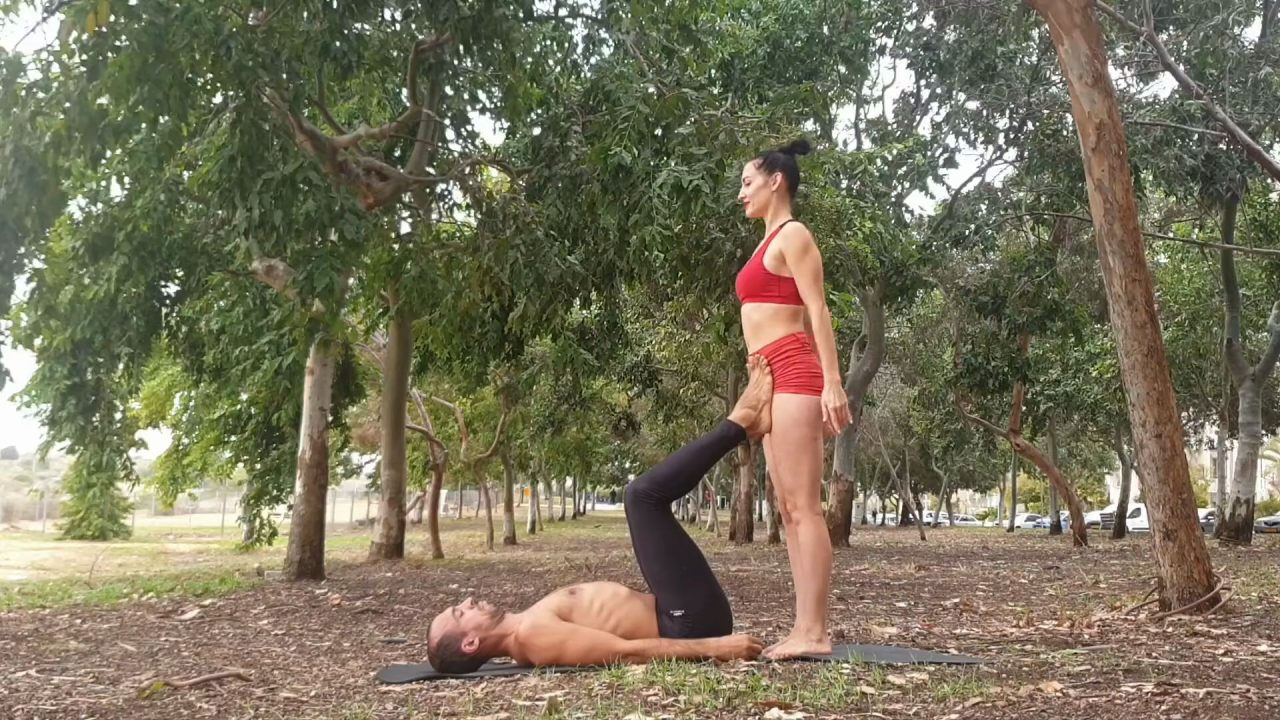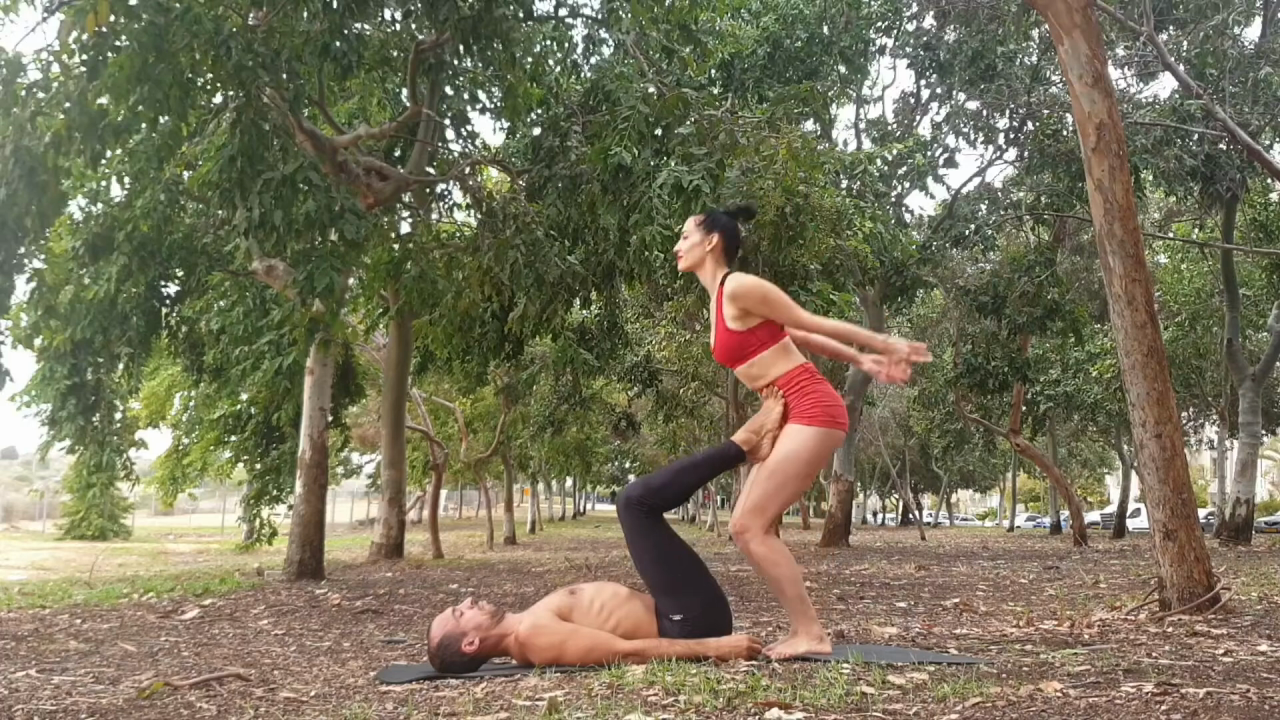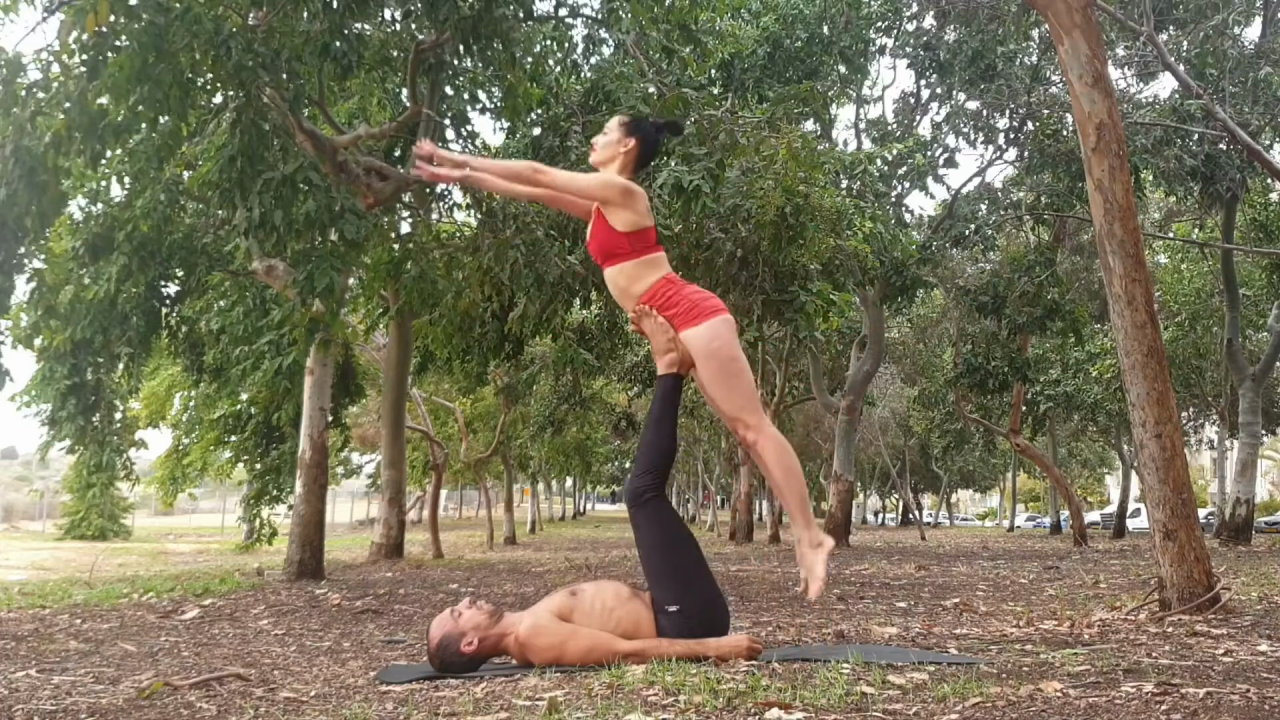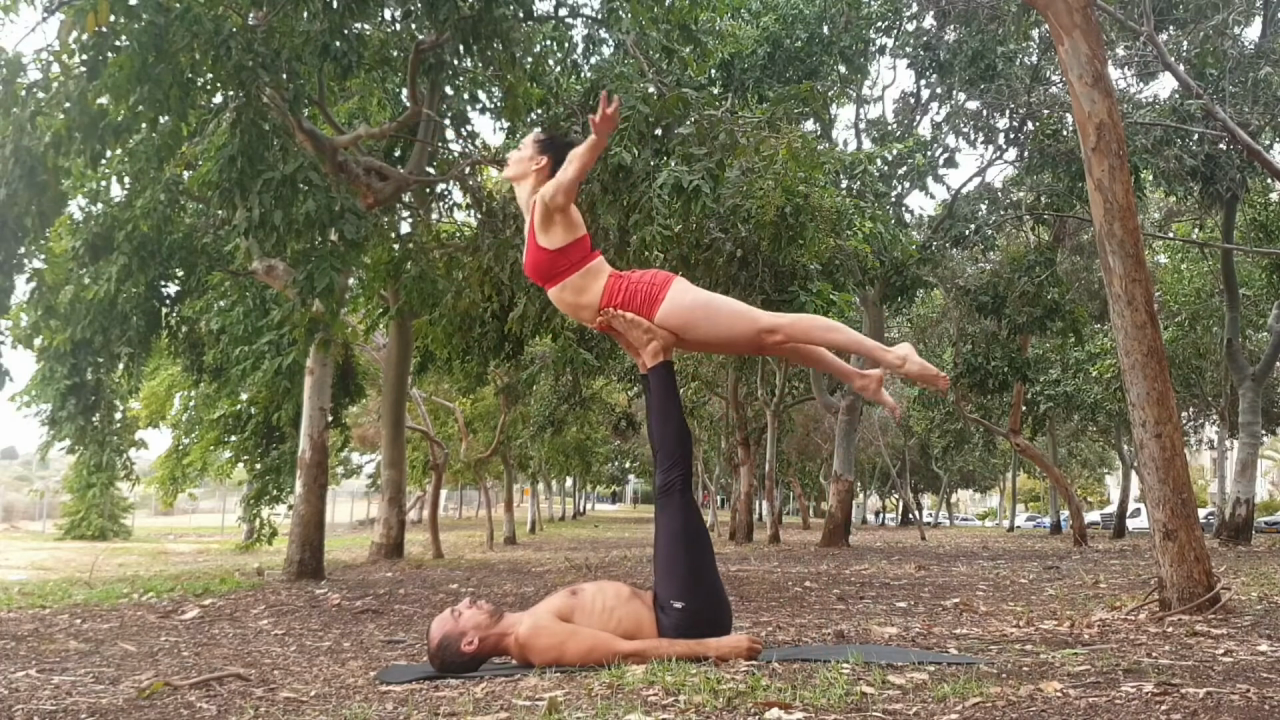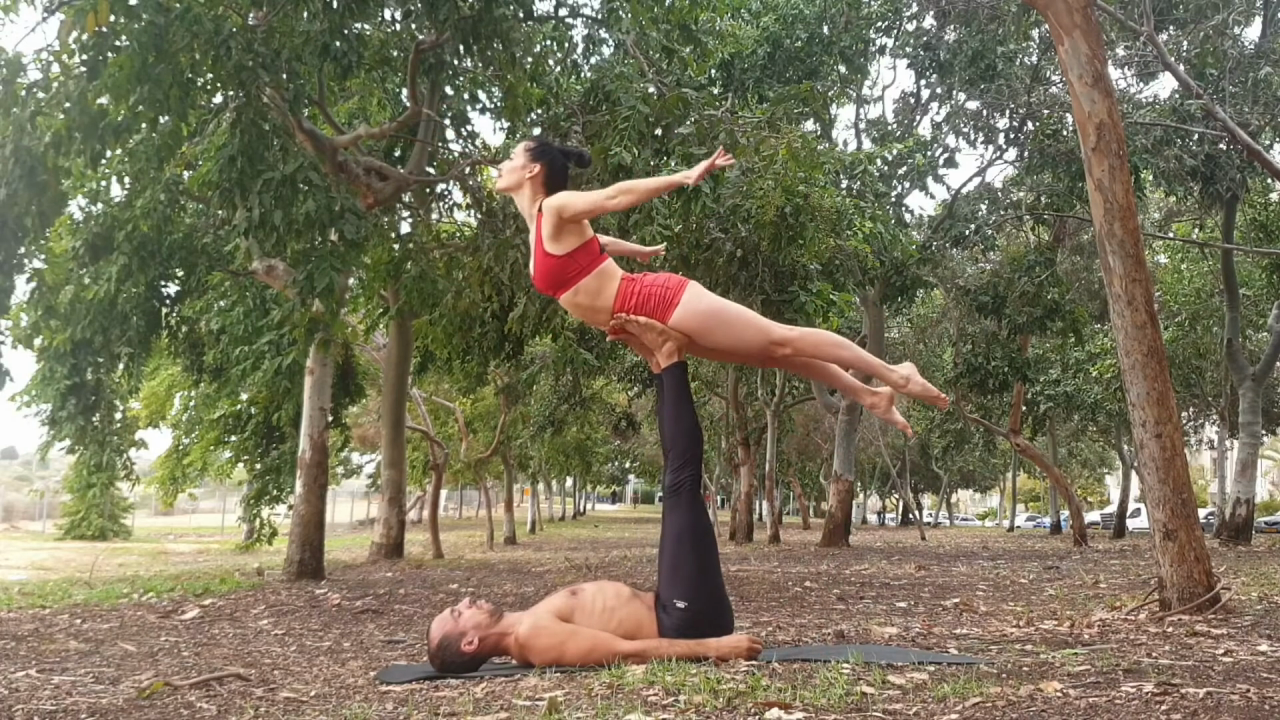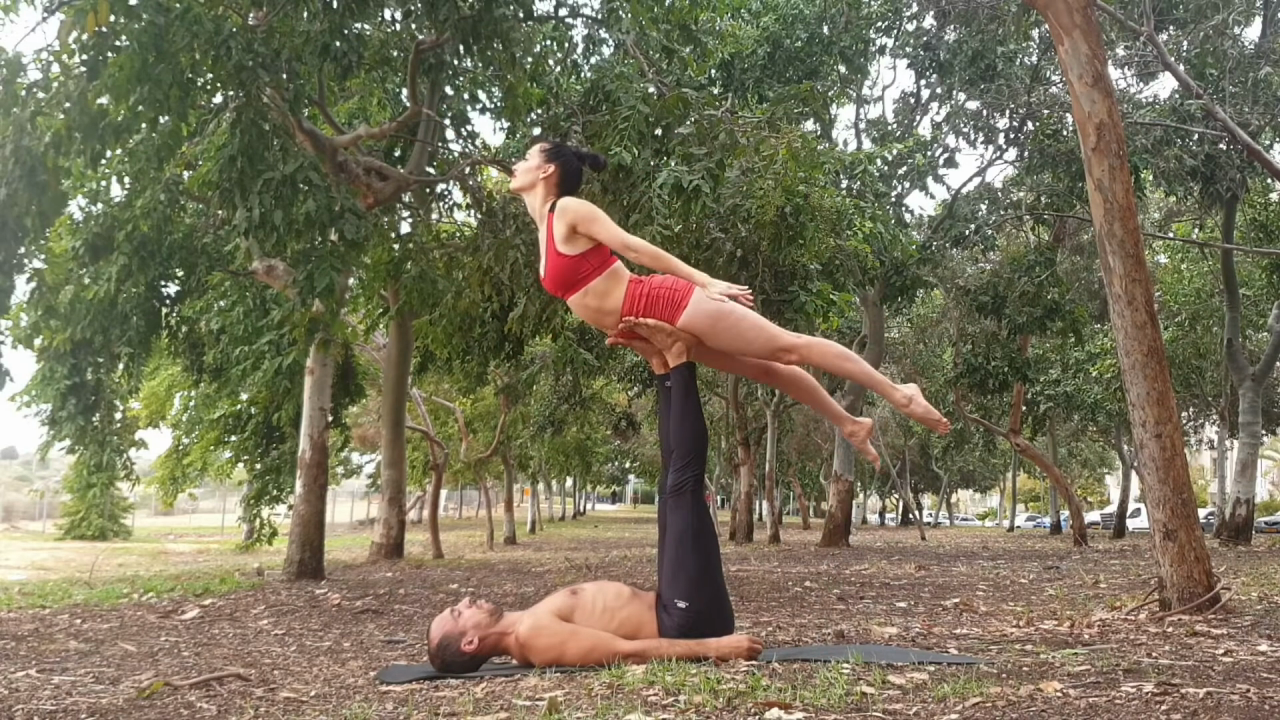
dt=0.5s
person 1, frame 1
left shoulder: (793, 235)
right shoulder: (774, 241)
left elbow: (817, 311)
left wrist: (832, 383)
left hip: (793, 377)
right hip: (779, 381)
left knee: (803, 507)
right knee: (790, 509)
left ankle: (811, 632)
right ankle: (808, 628)
person 1, frame 2
left shoulder: (742, 288)
right shoulder: (720, 299)
left elbow: (812, 323)
right elbow: (795, 336)
left wrist: (882, 344)
right wrist: (862, 361)
left hip: (815, 413)
right hip: (799, 416)
left knee: (747, 526)
right knee: (749, 525)
left ankle: (808, 633)
right ankle: (804, 629)
person 1, frame 3
left shoulder: (619, 190)
right shoulder: (602, 202)
left elbow: (536, 174)
right elbow: (534, 193)
left wrist: (457, 158)
right wrist: (457, 173)
left hip: (691, 316)
right hip: (679, 323)
left knee: (752, 426)
right knee: (746, 430)
left ankle: (809, 537)
right ankle: (804, 538)
person 1, frame 4
left shoulder: (549, 200)
right shoulder: (536, 213)
left elbow: (574, 166)
left wrist: (598, 138)
left hip: (648, 300)
right hip: (643, 317)
left knee: (771, 330)
right knee: (761, 338)
left ankle: (889, 356)
right ankle: (859, 379)
person 1, frame 5
left shoulder: (556, 208)
right shoulder: (540, 228)
left elbow: (617, 196)
left wrist: (684, 177)
left hip: (660, 302)
right hip: (648, 321)
left knee: (780, 340)
right knee: (768, 352)
left ankle: (894, 375)
right ankle: (869, 395)
person 1, frame 6
left shoulder: (569, 210)
right shoulder: (547, 234)
left elbow: (635, 247)
left wrist: (706, 282)
left hip: (669, 304)
right hip: (655, 326)
left knee: (786, 348)
right knee: (763, 366)
left ankle: (898, 394)
right ankle: (847, 423)
person 2, frame 1
left shoulder: (528, 626)
right shoulder: (530, 635)
right elbow: (627, 652)
right wrist: (714, 647)
left hip: (679, 618)
right hip: (690, 622)
left knee: (646, 496)
right knee: (644, 494)
left ankle: (741, 424)
right ankle: (739, 423)
person 2, frame 2
left shoulder: (530, 626)
right shoulder: (531, 634)
right elbow: (627, 651)
right wrist: (714, 646)
left hip: (685, 621)
right hip: (693, 622)
left knee: (637, 501)
right knee: (635, 499)
left ankle: (745, 443)
right ankle: (742, 444)
person 2, frame 3
left shoulder: (528, 625)
right shoulder: (531, 636)
right elbow: (628, 651)
right wrist: (714, 646)
left hip: (679, 618)
right hip: (690, 620)
left knee: (644, 492)
right knee: (644, 491)
left ankle: (669, 369)
right ankle: (669, 368)
person 2, frame 4
left shoulder: (530, 626)
right shoulder: (530, 636)
right elbow: (627, 653)
right wrist: (712, 646)
left hip: (677, 617)
right hip: (689, 622)
right knee: (672, 486)
left ankle: (650, 361)
right ankle: (654, 358)
person 2, frame 5
left shoulder: (530, 624)
right shoulder: (530, 636)
right elbow: (628, 652)
right wrist: (712, 647)
left hip: (675, 614)
right hip: (688, 622)
right knee: (682, 485)
left ankle: (663, 363)
right ankle: (668, 358)
person 2, frame 6
left shoulder: (530, 625)
right shoulder: (531, 635)
right elbow: (627, 653)
right wrist: (712, 647)
left hip: (676, 617)
right hip: (690, 624)
right knee: (683, 487)
left ankle: (666, 363)
right ankle: (676, 358)
